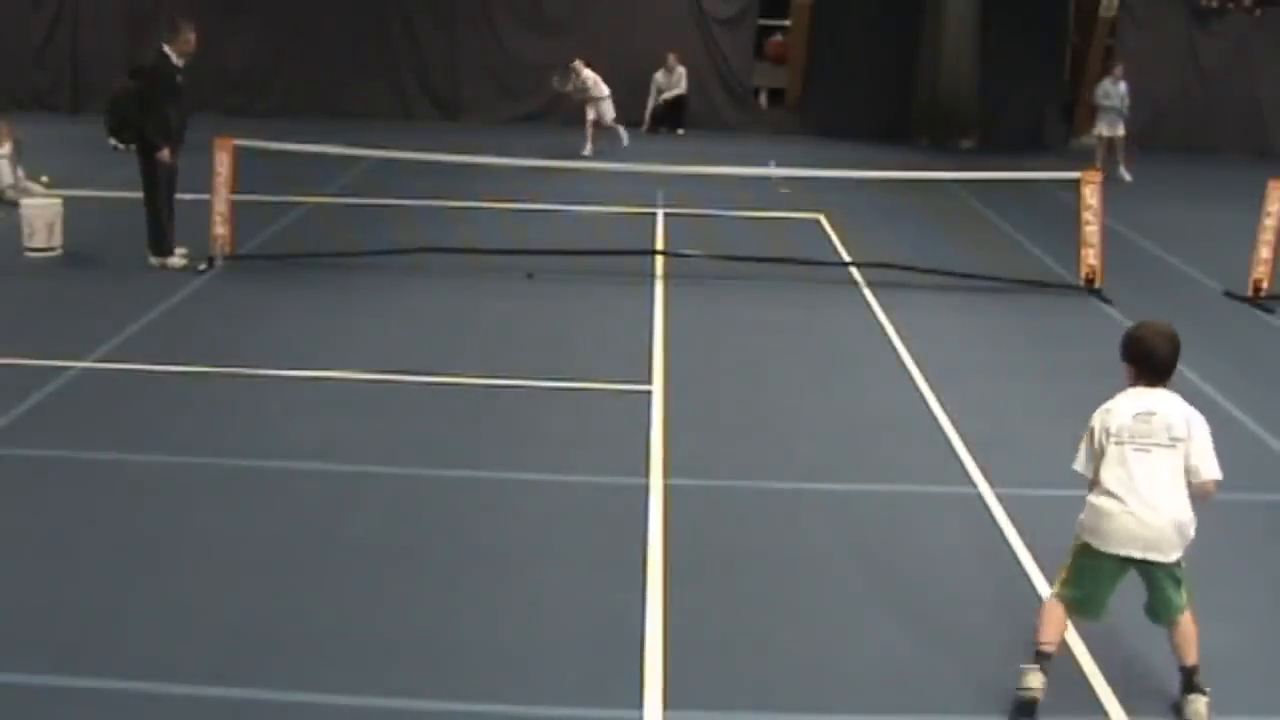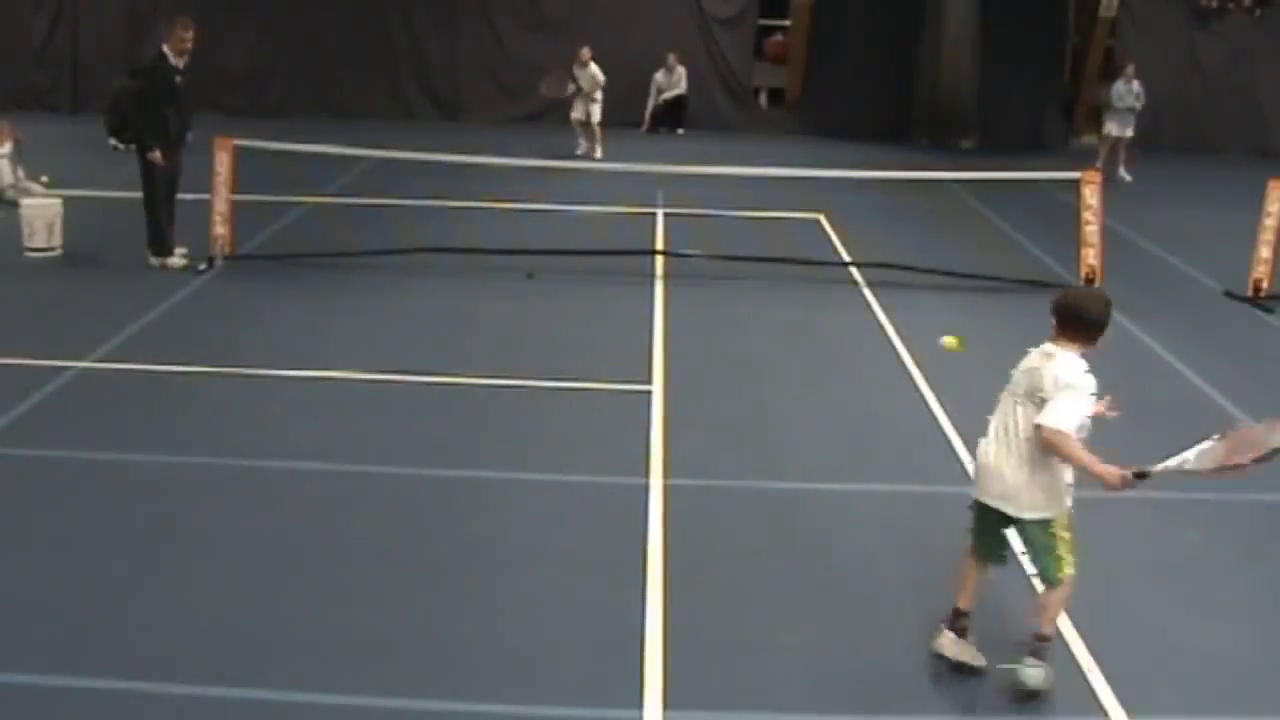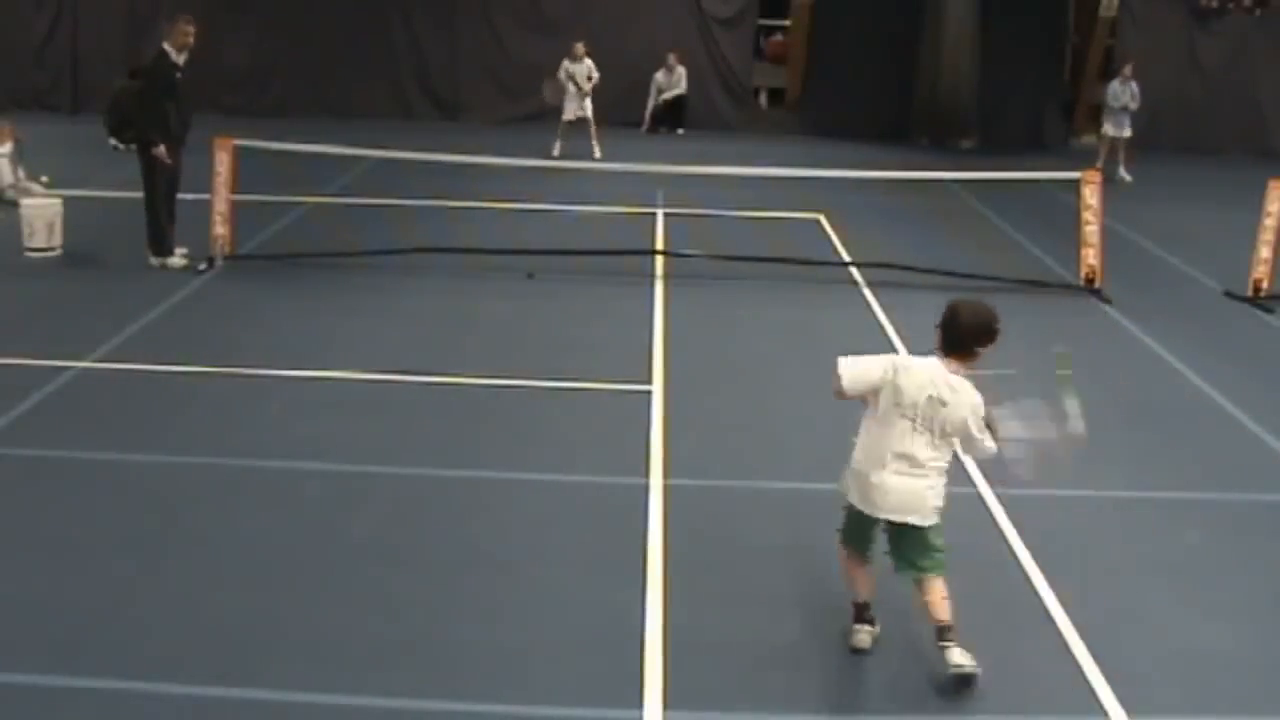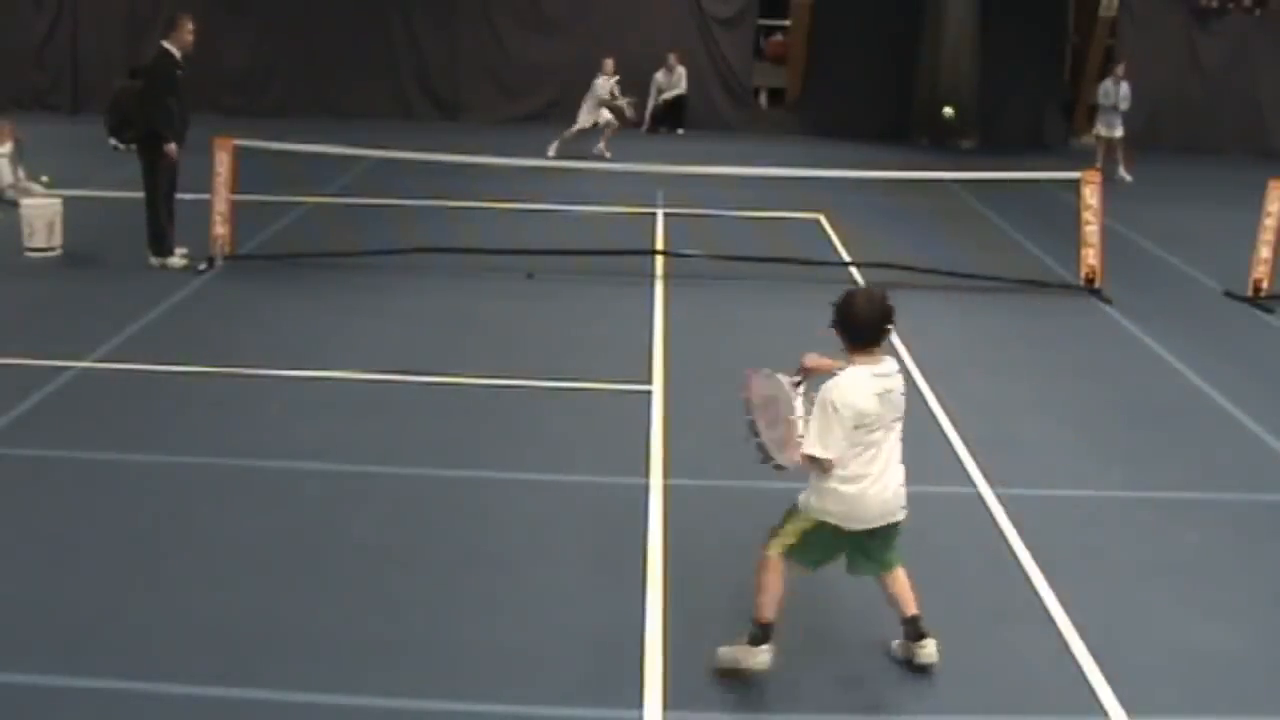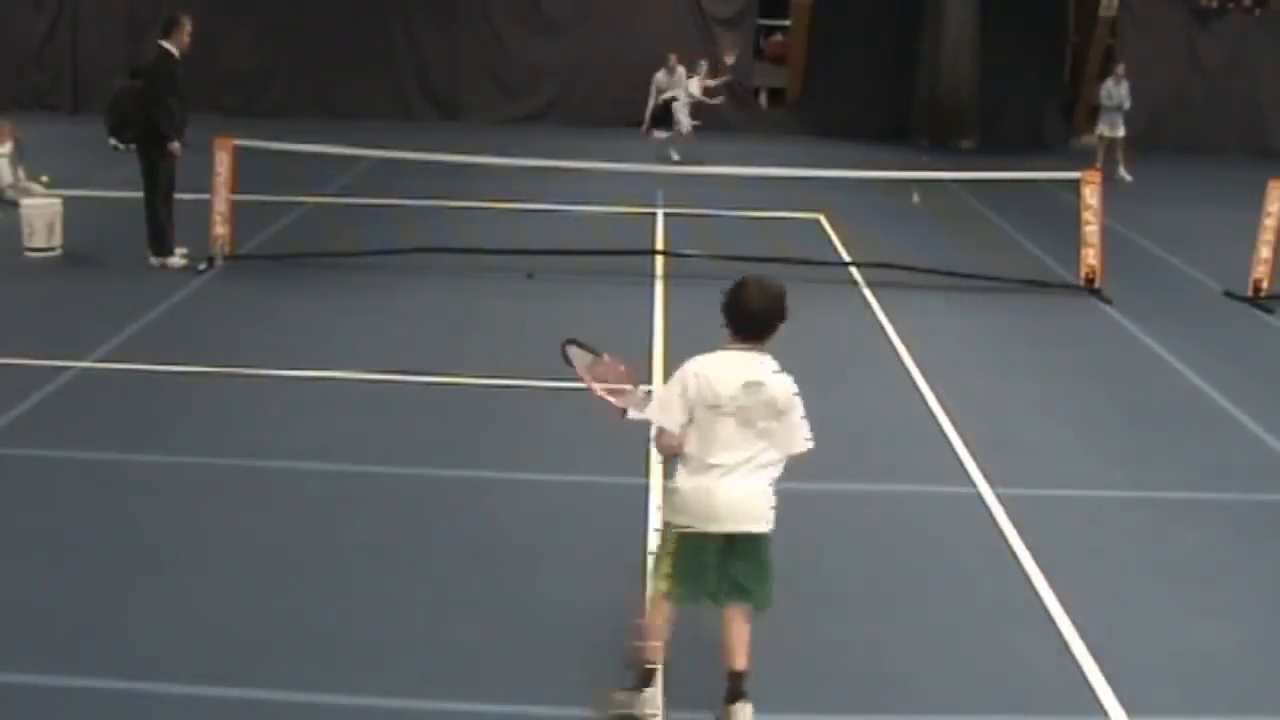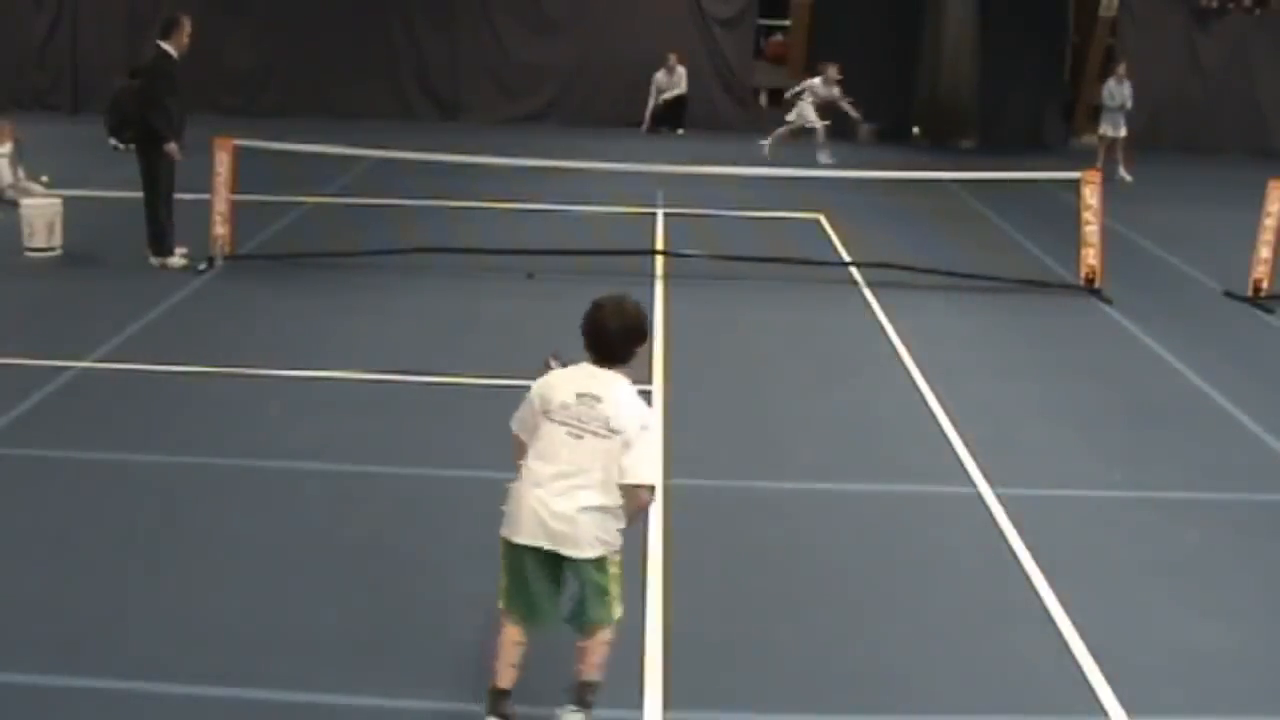
dt=0.4s
person 1, frame 1
left shoulder: (1107, 412)
right shoulder: (1189, 416)
left elbow: (1093, 481)
right elbow: (1205, 485)
left hip: (1106, 524)
right hip: (1164, 531)
left knee: (1062, 597)
right knee: (1177, 609)
left ankle: (1036, 675)
person 1, frame 2
left shoulder: (1033, 358)
right shoulder: (1077, 378)
right elbow: (1049, 434)
left wrist: (1085, 411)
right wrist: (1099, 469)
left hip: (992, 476)
right hip: (1037, 493)
left knee: (978, 555)
right knee: (1059, 576)
left ankle: (954, 633)
right ankle: (1035, 656)
person 1, frame 3
left shoulder: (899, 367)
right shoulder: (972, 402)
left elbow: (839, 384)
right elbow: (983, 451)
left wrist: (874, 396)
right wrist: (990, 436)
left hip: (869, 483)
right hip: (919, 498)
left knee: (856, 549)
right knee: (927, 571)
left ankle: (863, 624)
right ankle: (949, 646)
person 1, frame 4
left shoulder: (835, 393)
right shoulder: (892, 371)
left elbow: (823, 463)
right wrist: (828, 366)
left hip: (838, 501)
right hip: (888, 498)
left knee: (776, 555)
right knee: (888, 564)
left ankle: (759, 645)
right ankle: (920, 640)
person 1, frame 5
left shoulder: (697, 372)
right shoulder: (784, 386)
left elbow: (666, 443)
right elbow: (789, 449)
left hip: (697, 502)
right hip: (751, 510)
left knee: (665, 593)
right knee: (739, 604)
person 1, frame 6
left shoulder: (549, 383)
right shoulder: (636, 412)
left elbow: (522, 448)
right elbow: (640, 495)
right wrist: (619, 516)
left hip: (529, 516)
right hip: (592, 528)
left knee: (516, 617)
right knee: (599, 621)
person 2, frame 1
left shoulder: (175, 65)
right shoulder: (158, 68)
right elbow: (150, 110)
right wrist: (159, 145)
left hip: (170, 141)
right hip: (156, 145)
left knee: (167, 195)
right knee: (158, 197)
left ankle: (166, 244)
right ankle: (160, 252)
person 2, frame 2
left shoulder: (180, 65)
right shoulder: (156, 68)
right elbow: (146, 109)
left wrist: (185, 129)
right wrist: (151, 146)
left hip: (174, 141)
right hip: (156, 145)
left knee: (168, 195)
right knee: (157, 197)
left ankle: (167, 245)
right ankle: (160, 252)
person 2, frame 3
left shoulder: (180, 62)
right shoulder: (157, 65)
right elbow: (148, 106)
left wrist: (182, 133)
right wrist: (155, 142)
left hip: (173, 141)
right hip: (157, 144)
left knee: (169, 194)
right knee: (157, 196)
left ankle: (166, 244)
right ankle: (160, 252)
person 2, frame 4
left shoulder: (172, 61)
right shoulder: (161, 63)
right elbow: (154, 105)
right wrist: (166, 139)
left hip: (168, 140)
right hip: (157, 142)
left knee: (166, 194)
right knee: (158, 195)
left ankle: (166, 245)
right ankle: (160, 252)
person 2, frame 5
left shoulder: (166, 60)
right shoulder: (162, 63)
right elbow: (157, 104)
left wrist: (172, 136)
right wrist: (170, 138)
left hip: (162, 139)
right hip: (157, 141)
left knee: (164, 194)
right knee: (158, 195)
left ankle: (165, 245)
right ankle: (160, 252)
person 2, frame 6
left shoulder: (165, 61)
right shoulder: (159, 64)
right elbow: (153, 105)
left wrist: (171, 137)
right wrist: (166, 139)
left hip: (163, 139)
right hip: (156, 142)
left knee: (164, 194)
right knee: (158, 195)
left ankle: (165, 245)
right ankle: (161, 252)
